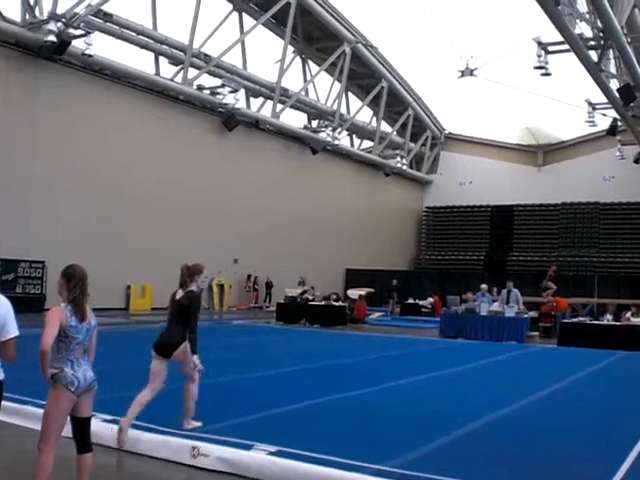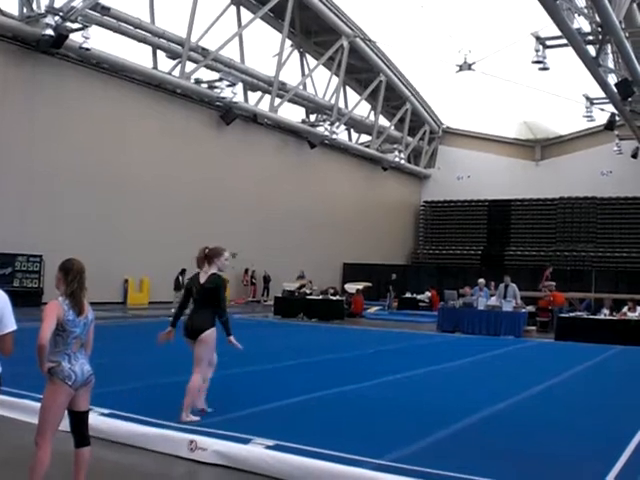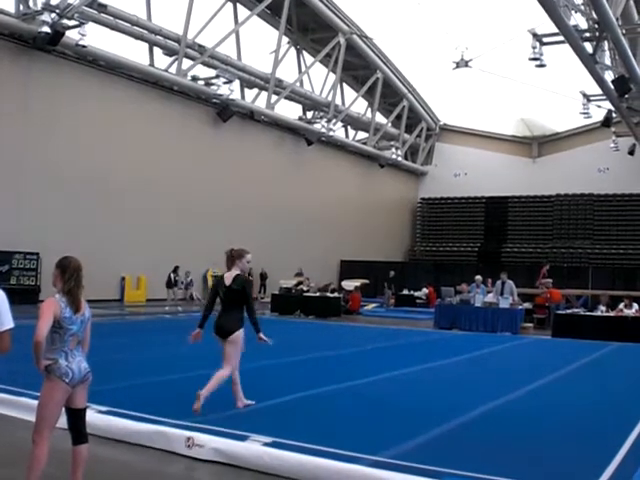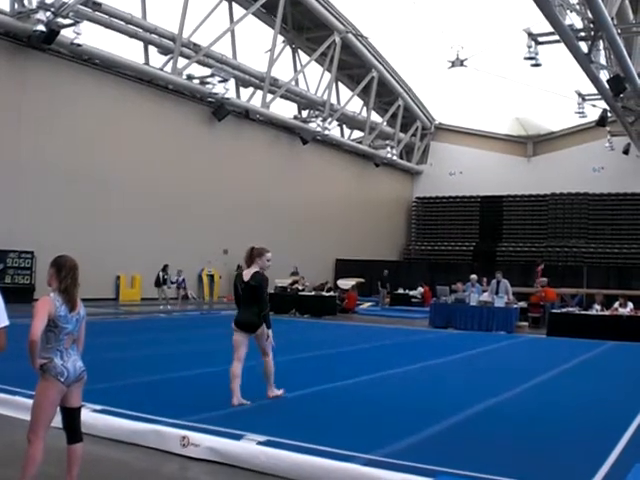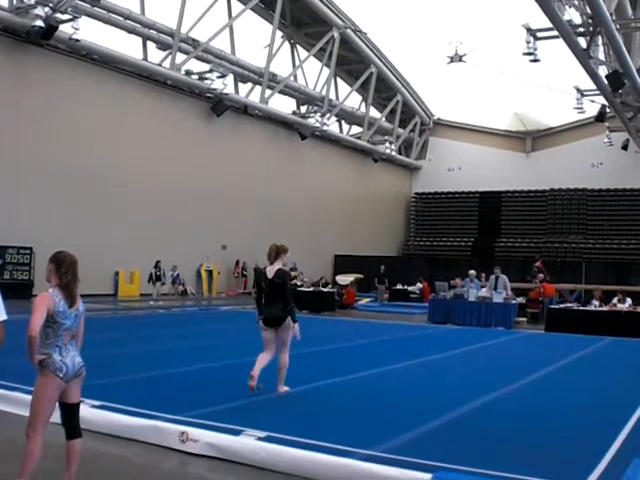
dt=0.3s
person 1, frame 1
left shoulder: (58, 313)
right shoulder: (90, 314)
left elbow: (45, 347)
left wrist: (45, 371)
left hip: (66, 380)
right hip: (87, 378)
left knee: (46, 446)
right knee: (84, 440)
person 1, frame 2
left shoulder: (55, 306)
right shoulder: (87, 308)
left elbow: (43, 341)
left wrist: (43, 364)
left hip: (63, 375)
right hip: (84, 372)
left knee: (43, 440)
right knee: (82, 434)
person 1, frame 3
left shoulder: (52, 304)
right shoulder: (84, 305)
left elbow: (39, 338)
left wrist: (39, 361)
left hip: (60, 372)
right hip: (81, 369)
left knee: (40, 437)
right knee: (79, 431)
person 1, frame 4
left shoulder: (47, 302)
right shoulder: (79, 304)
left elbow: (34, 337)
left wrist: (34, 360)
left hip: (55, 371)
right hip: (76, 368)
left knee: (36, 436)
right knee: (74, 431)
person 1, frame 5
left shoulder: (46, 298)
right shoulder: (78, 300)
left elbow: (33, 333)
left wrist: (33, 356)
left hip: (54, 367)
right hip: (75, 364)
left knee: (34, 432)
right knee: (73, 426)
person 2, frame 1
left shoulder: (176, 294)
right shoulder: (195, 297)
right elbow: (192, 327)
right wrist: (194, 355)
left hip: (161, 342)
right hip: (177, 343)
left knee: (152, 388)
right knee: (193, 378)
left ankle: (126, 421)
right ankle: (188, 421)
person 2, frame 2
left shoulder: (195, 278)
right shoulder: (219, 280)
left elbow: (182, 304)
right elbow: (221, 310)
left wrist: (172, 327)
right wrist: (229, 335)
left hip: (190, 325)
right hip: (206, 328)
left knee: (211, 362)
right knee: (199, 371)
left ankle: (199, 401)
right ankle: (186, 413)
person 2, frame 3
left shoulder: (219, 280)
right shoulder: (244, 281)
left elbow: (209, 305)
right elbow: (250, 309)
left wrist: (200, 327)
right wrist: (258, 332)
left hip: (220, 325)
right hip: (234, 327)
left knee: (234, 364)
right knee: (228, 368)
left ankle: (240, 400)
right ankle: (203, 393)
person 2, frame 4
left shoulder: (239, 276)
right shoulder: (261, 278)
right elbow: (264, 305)
right wrist: (269, 328)
left hip: (240, 321)
right hip: (256, 321)
left knee: (238, 359)
right knee: (267, 355)
left ankle: (236, 397)
right ankle: (271, 390)
person 2, frame 5
left shoulder: (262, 273)
right shoulder: (284, 274)
left elbow: (258, 297)
right elbow: (288, 300)
left wrist: (260, 314)
right wrist: (295, 322)
left hip: (266, 316)
right hip: (282, 316)
left knee: (268, 351)
right knee: (283, 352)
left ankle: (255, 373)
right ankle: (280, 386)
